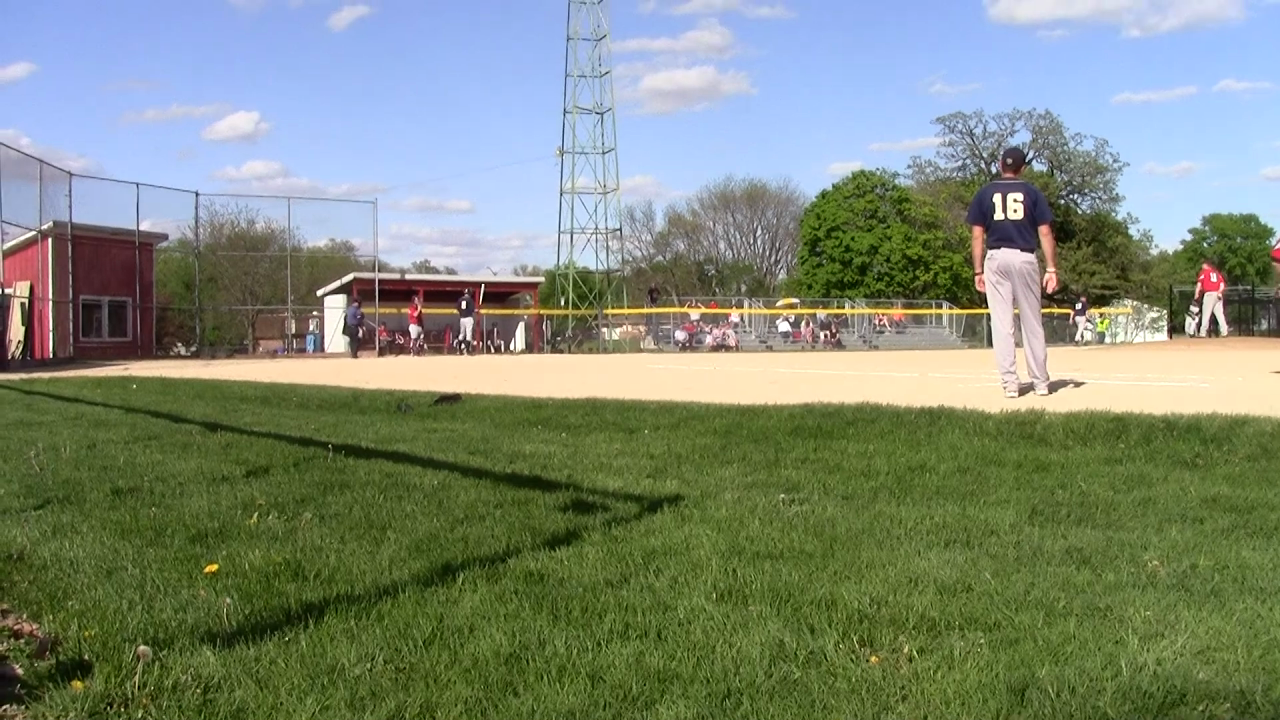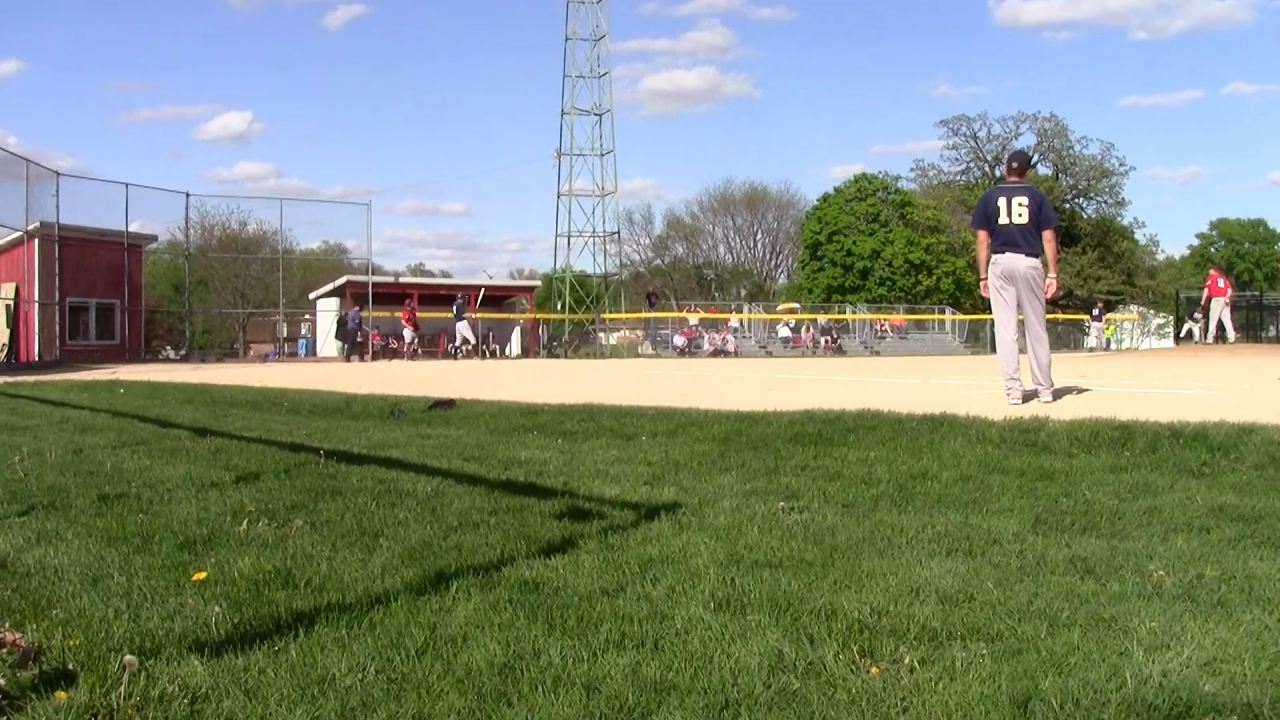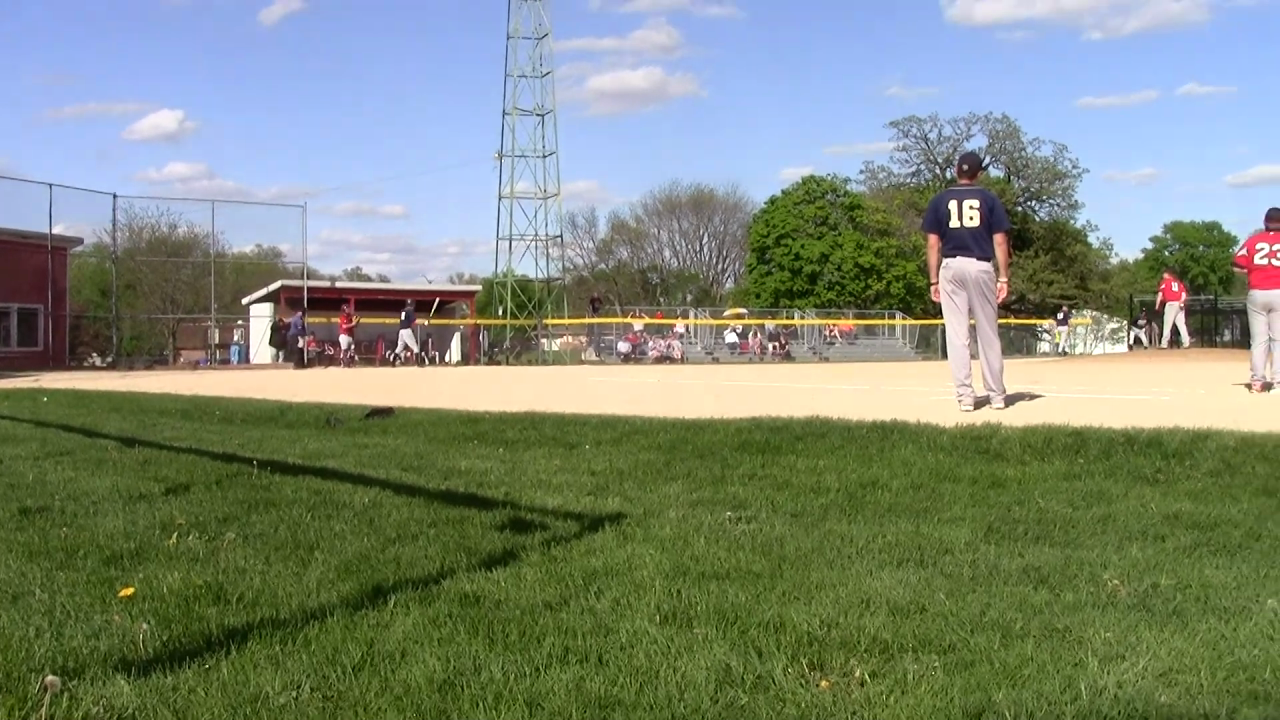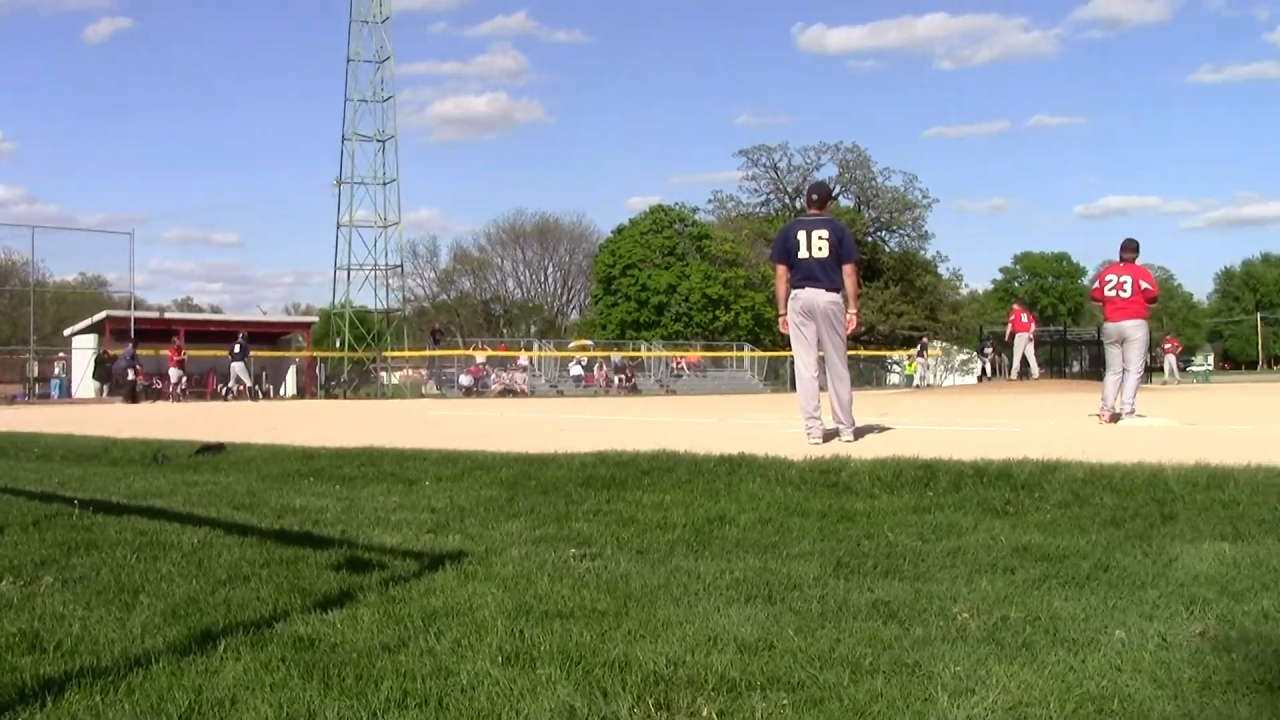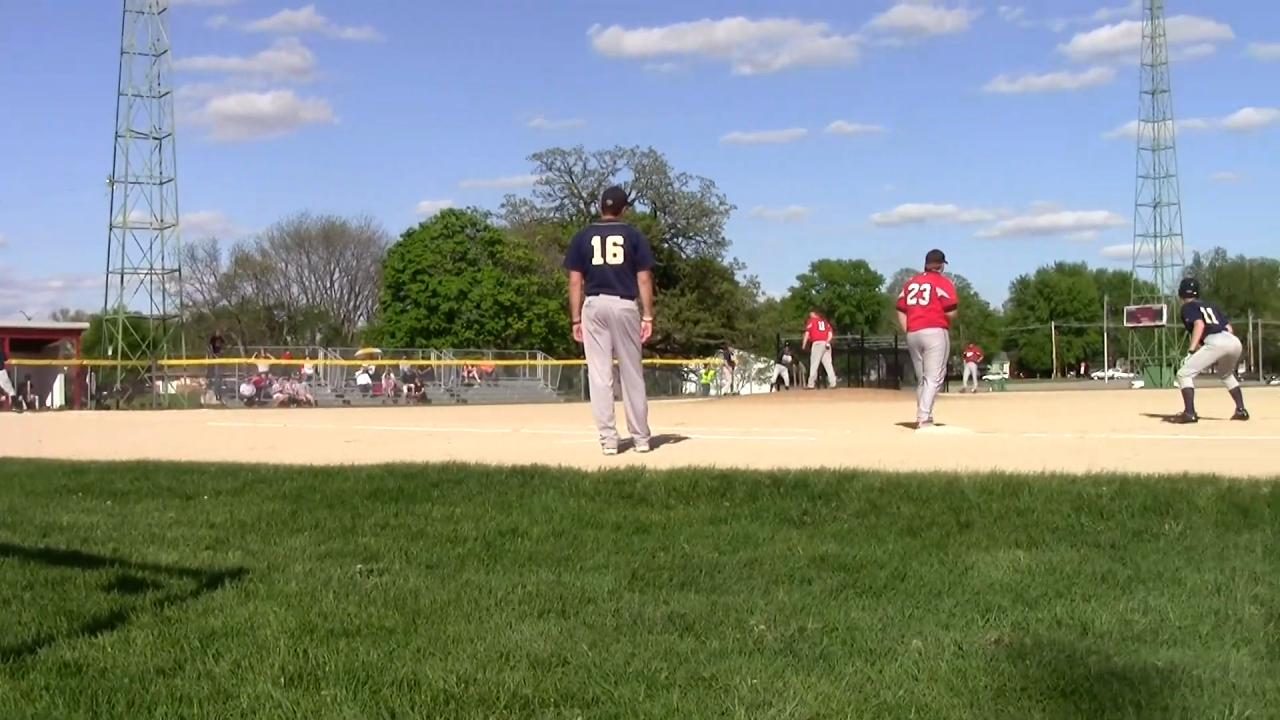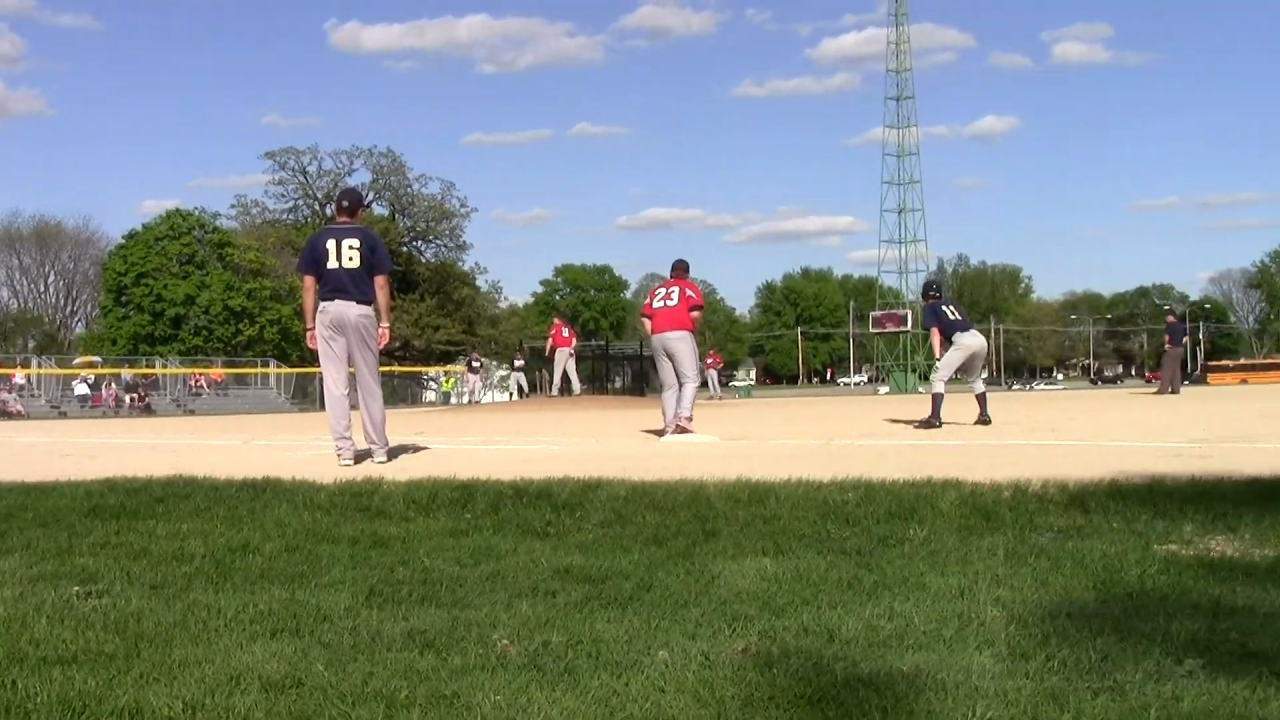
dt=0.5s
person 1, frame 1
left shoulder: (985, 193)
right shoulder: (1032, 192)
left elbow: (977, 235)
right elbow: (1045, 232)
left wrist: (978, 270)
right wrist: (1051, 268)
left hip: (996, 259)
right hip: (1025, 259)
left knee: (1002, 323)
right knee: (1032, 322)
left ankle: (1010, 383)
right ankle: (1040, 382)
person 1, frame 2
left shoulder: (989, 197)
right shoulder: (1038, 196)
left elbow: (982, 239)
right elbow: (1049, 238)
left wrist: (983, 275)
right wrist: (1052, 273)
left hip: (1000, 264)
right hip: (1030, 264)
left knee: (1006, 328)
right knee: (1036, 328)
left ankle: (1013, 389)
right ankle: (1044, 388)
person 1, frame 3
left shoulder: (940, 200)
right shoulder: (989, 199)
left elbow: (933, 244)
right elbow: (1000, 241)
left wrist: (933, 280)
right wrist: (1003, 277)
left hip: (951, 268)
right hip: (981, 268)
left knee: (957, 334)
right knee: (988, 334)
left ankle: (965, 395)
right ankle: (996, 395)
person 1, frame 4
left shoulder: (789, 230)
right shoulder: (838, 229)
left elbow: (781, 274)
right elbow: (849, 272)
left wrist: (782, 311)
right wrist: (852, 308)
left hip: (800, 299)
right hip: (830, 299)
left knee: (806, 366)
right knee: (837, 365)
left ankle: (813, 428)
right ankle: (846, 427)
person 1, frame 5
left shoulder: (583, 236)
right shoulder: (633, 235)
left elbow: (575, 281)
right elbow: (644, 279)
left wrist: (576, 319)
right wrist: (647, 316)
left hip: (594, 306)
right hip: (625, 306)
left knee: (599, 375)
right knee: (632, 374)
left ankle: (608, 438)
right ankle: (641, 437)
person 1, frame 6
left shoulder: (317, 239)
right shoulder: (370, 238)
left elbow: (308, 286)
right elbow: (381, 284)
left wrist: (309, 325)
right wrist: (385, 322)
left hip: (328, 312)
right hip: (361, 312)
left knee: (335, 383)
right knee: (369, 382)
left ankle: (344, 449)
right ankle: (379, 447)
